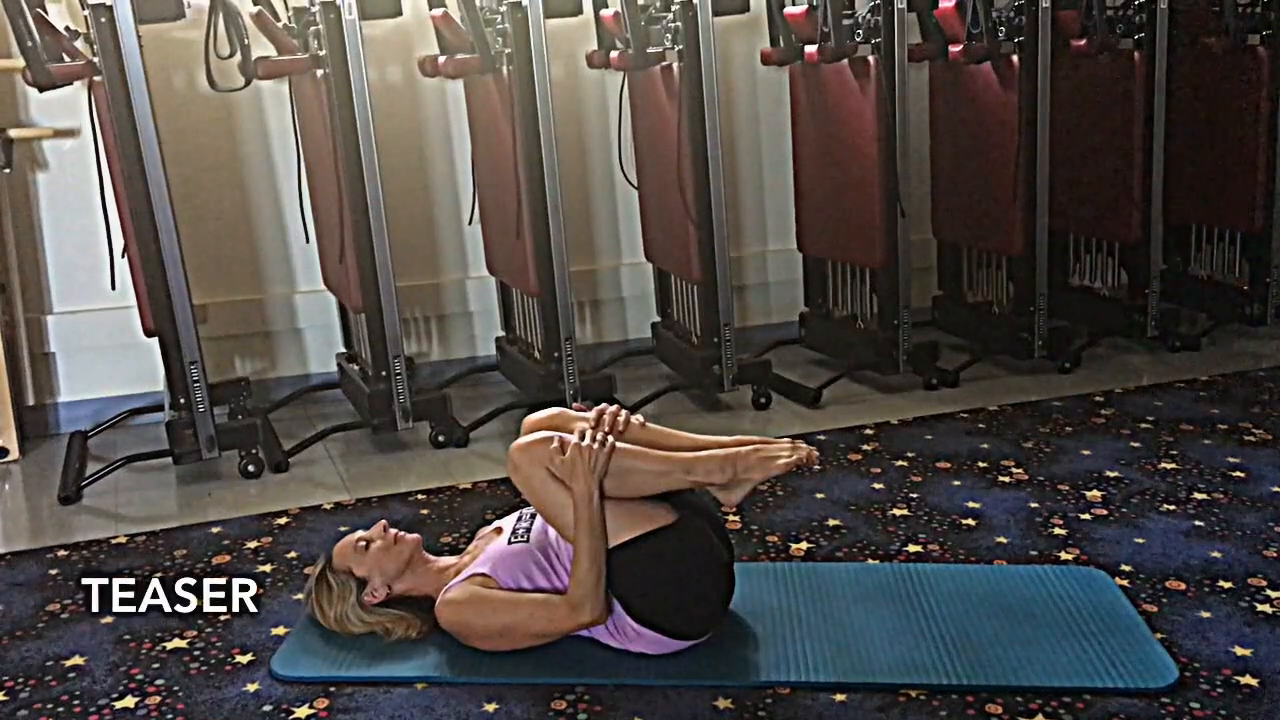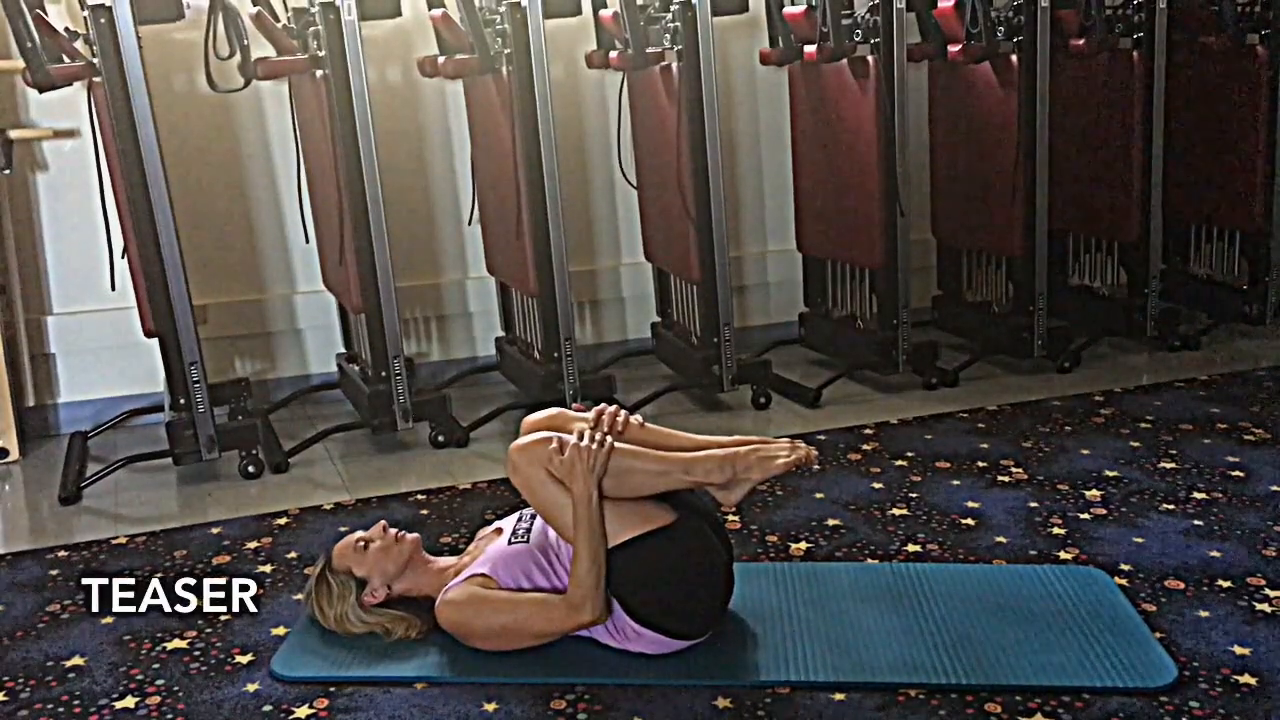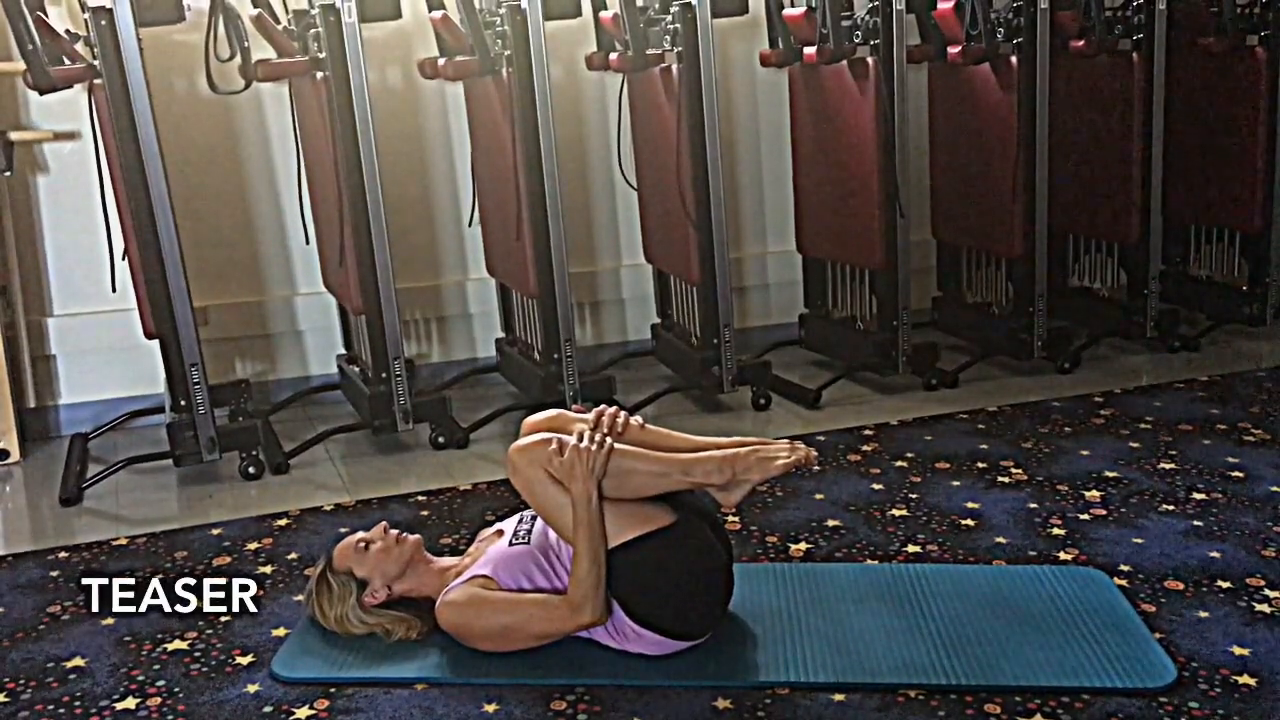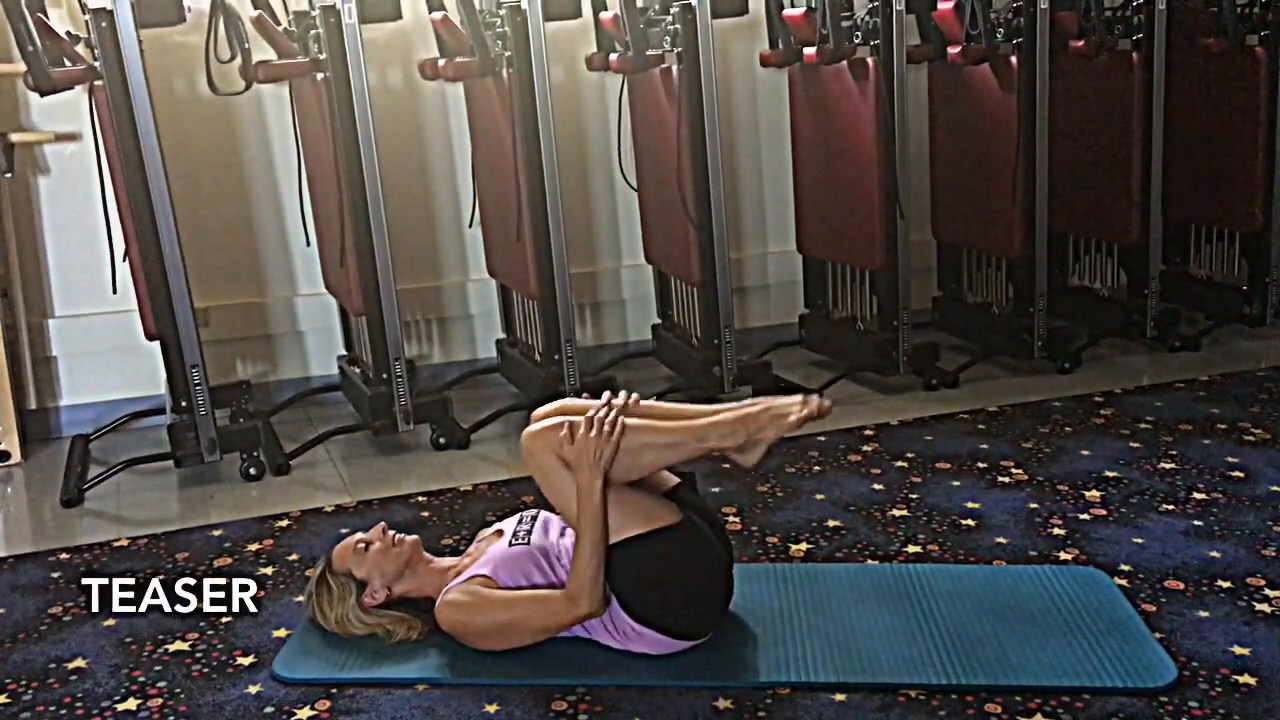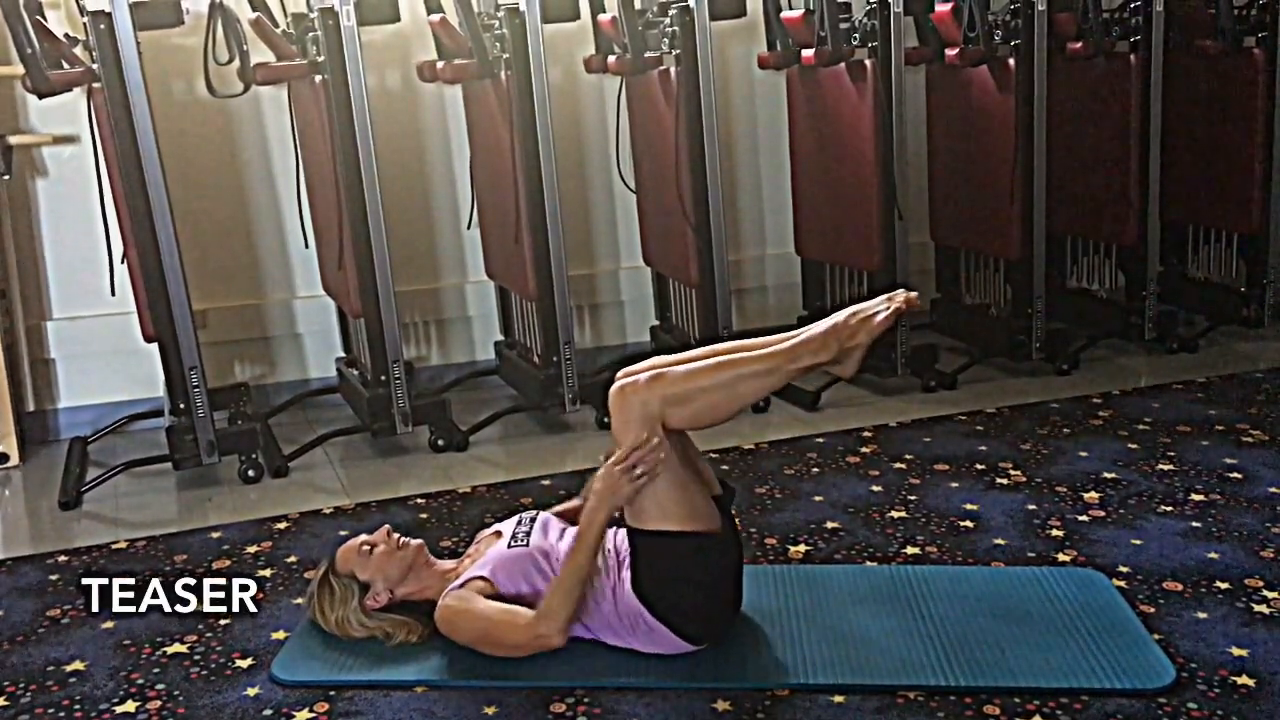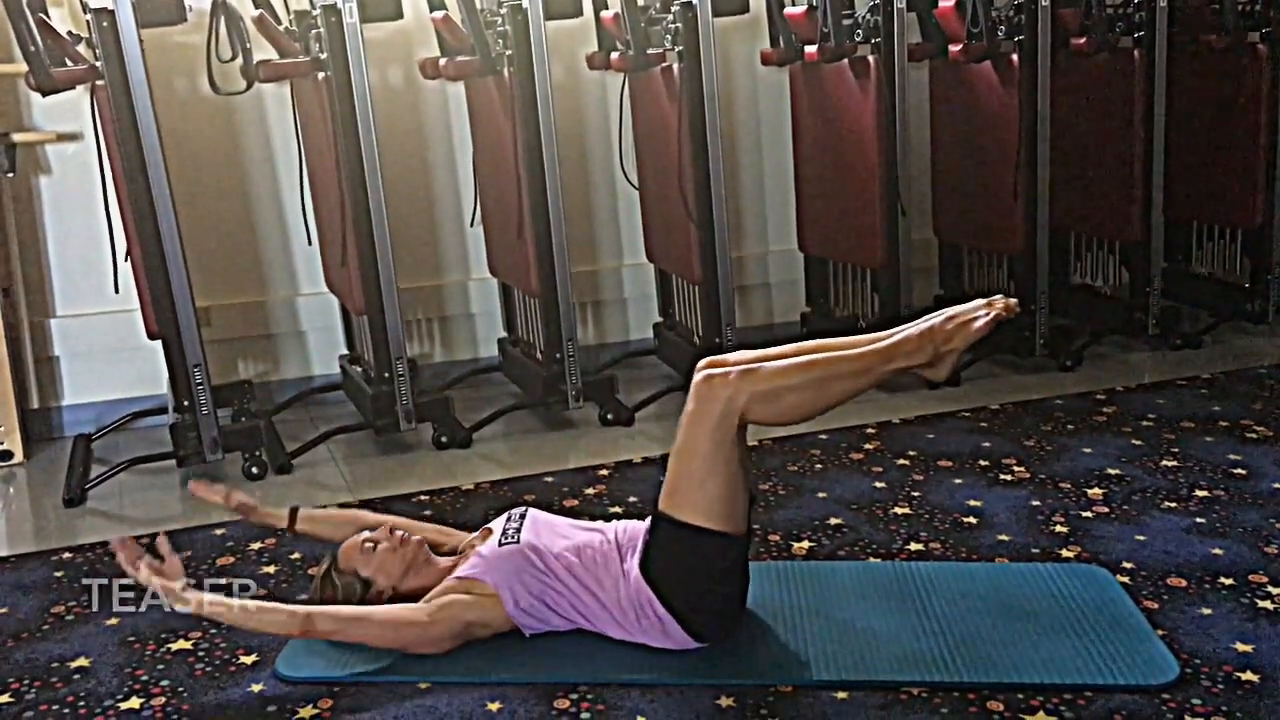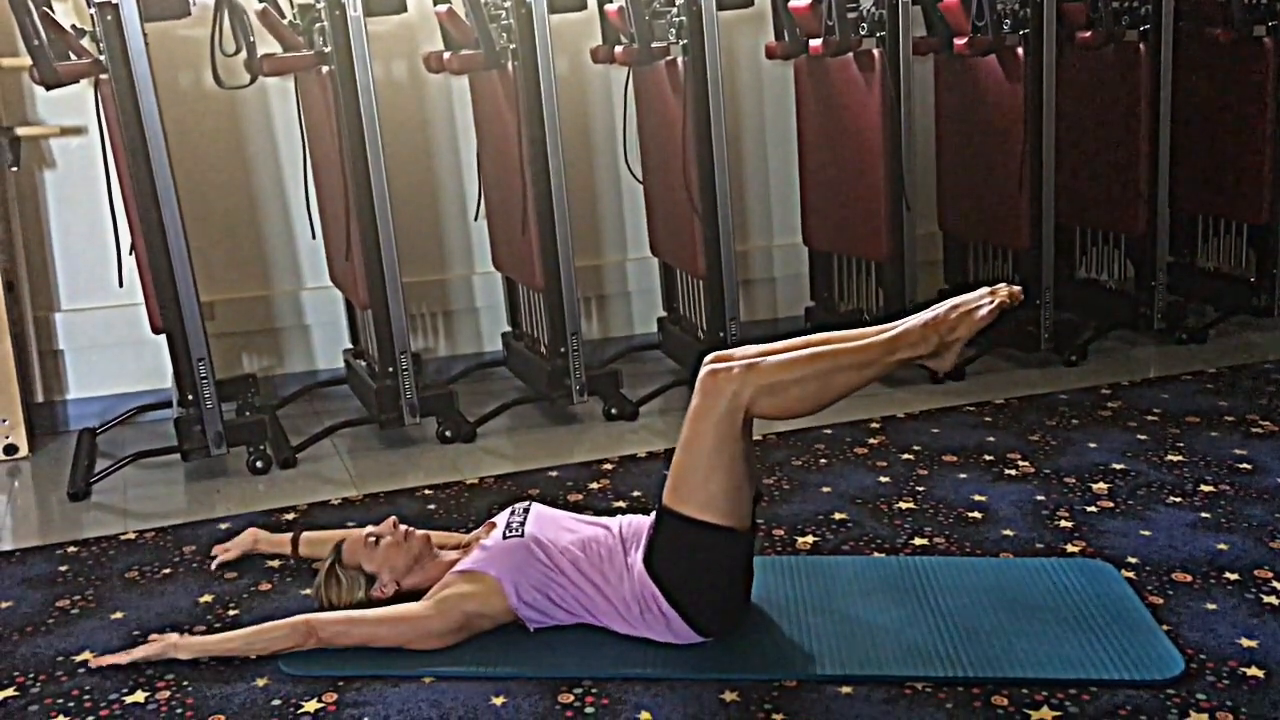
dt=0.7s
person 1, frame 1
left shoulder: (484, 543)
right shoulder: (456, 608)
left elbow: (593, 523)
right elbow: (585, 610)
left wrist: (605, 435)
right wrist: (585, 489)
left hip: (687, 552)
right hip: (671, 597)
left knee: (546, 424)
right knee: (534, 452)
left ankle: (739, 451)
right ankle: (727, 469)
person 1, frame 2
left shoulder: (485, 544)
right shoulder: (456, 608)
left elbow: (597, 521)
right elbow: (585, 610)
left wrist: (605, 434)
right wrist: (584, 489)
left hip: (687, 547)
right hip: (670, 593)
left knee: (545, 425)
right knee: (532, 453)
left ankle: (737, 451)
right ankle: (725, 469)
person 1, frame 3
left shoulder: (484, 546)
right shoulder: (457, 609)
left elbow: (594, 523)
right elbow: (586, 611)
left wrist: (605, 436)
right wrist: (584, 489)
left hip: (686, 551)
right hip: (671, 597)
left knee: (546, 426)
right knee: (533, 454)
left ankle: (733, 453)
right ankle: (725, 471)
person 1, frame 4
left shoulder: (485, 545)
right shoulder: (456, 610)
left elbow: (598, 521)
right elbow: (582, 602)
left wrist: (608, 433)
right wrist: (590, 478)
left hip: (688, 552)
right hip: (674, 596)
left knee: (555, 420)
right knee: (547, 440)
left ankle: (742, 423)
right ankle: (738, 431)
person 1, frame 5
left shoulder: (485, 546)
right shoulder: (458, 612)
left elbow: (564, 515)
right elbow: (553, 625)
left wrist: (604, 489)
right wrist: (600, 508)
left hip: (694, 568)
right hip: (681, 603)
left knee: (640, 391)
right knee: (636, 397)
left ankle: (827, 341)
right ankle: (825, 344)
person 1, frame 6
left shoulder: (474, 550)
right shoulder: (447, 611)
left elbow: (373, 514)
right elbow: (308, 619)
left wrist: (267, 512)
right wrist: (189, 595)
left hip: (673, 567)
right hip: (682, 599)
left knee: (726, 377)
right knee: (723, 387)
left ankle: (912, 348)
right ankle: (909, 351)
person 1, frame 7
left shoulder: (471, 547)
right shoulder: (448, 605)
left elbow: (360, 537)
right elbow: (317, 628)
left wrist: (276, 539)
right wrist: (183, 647)
left hip: (679, 560)
right hip: (687, 592)
left knee: (732, 373)
right knee: (727, 380)
left ankle: (917, 339)
right ankle: (915, 339)
